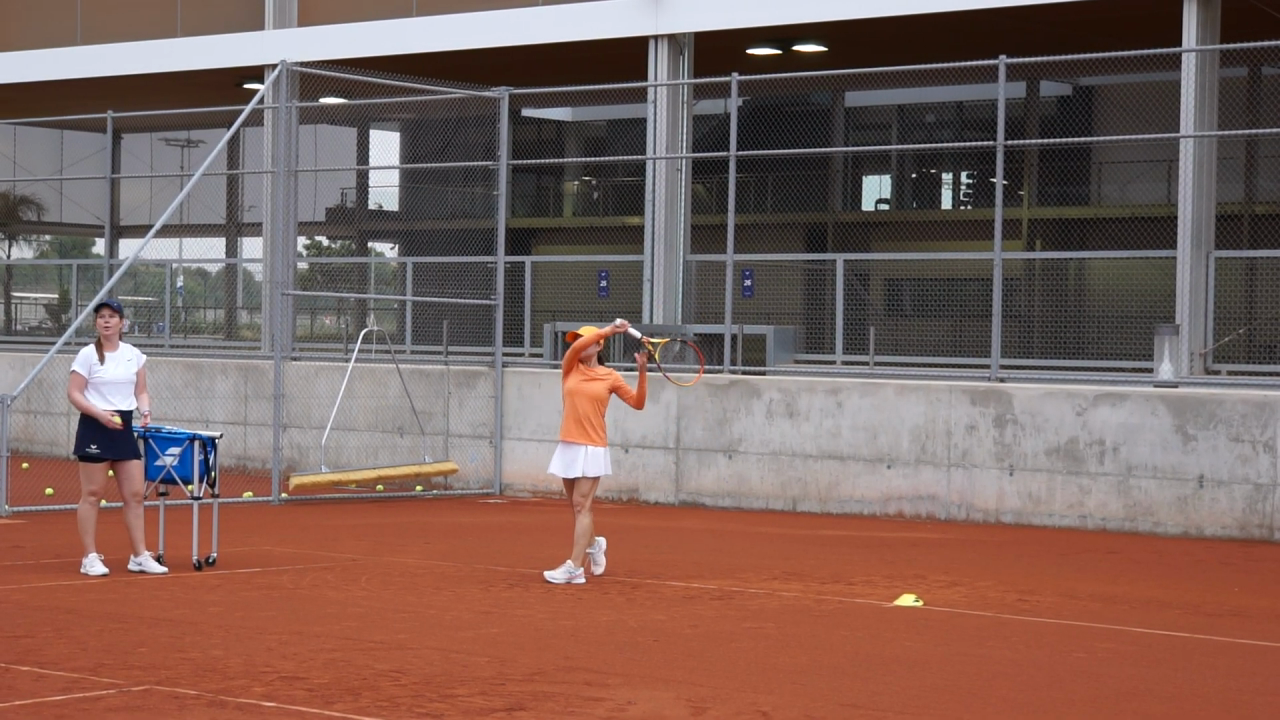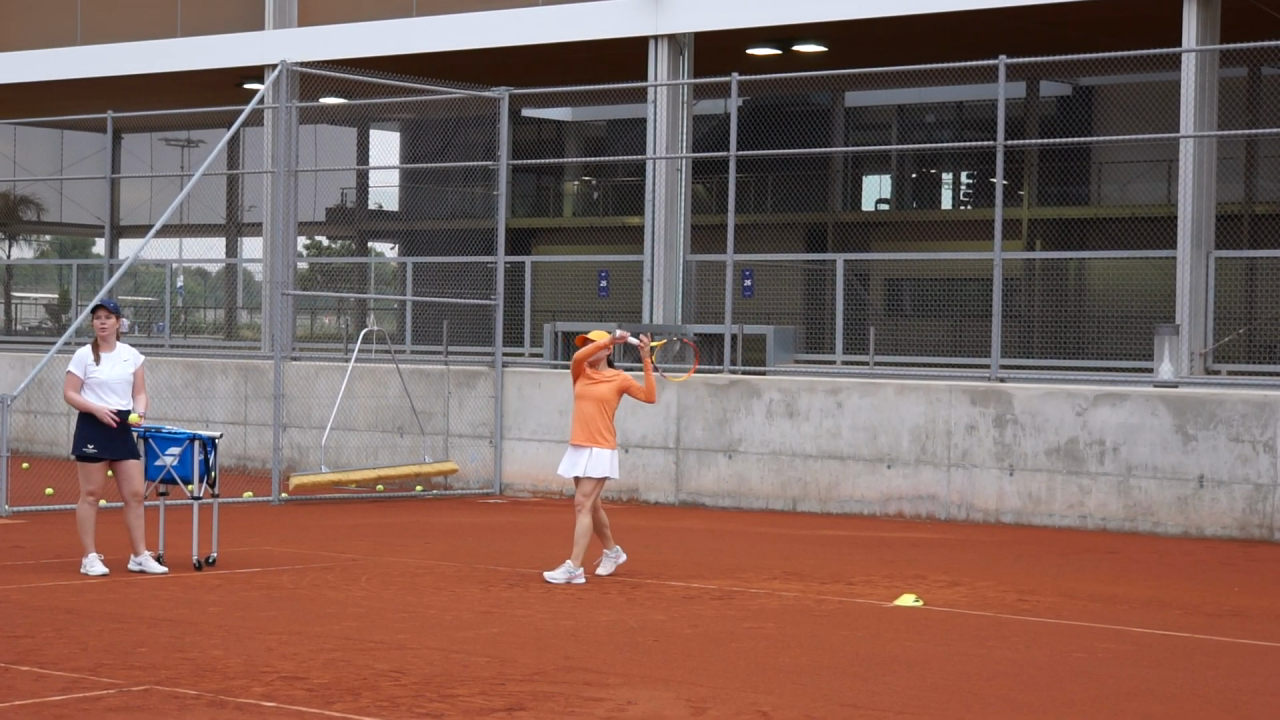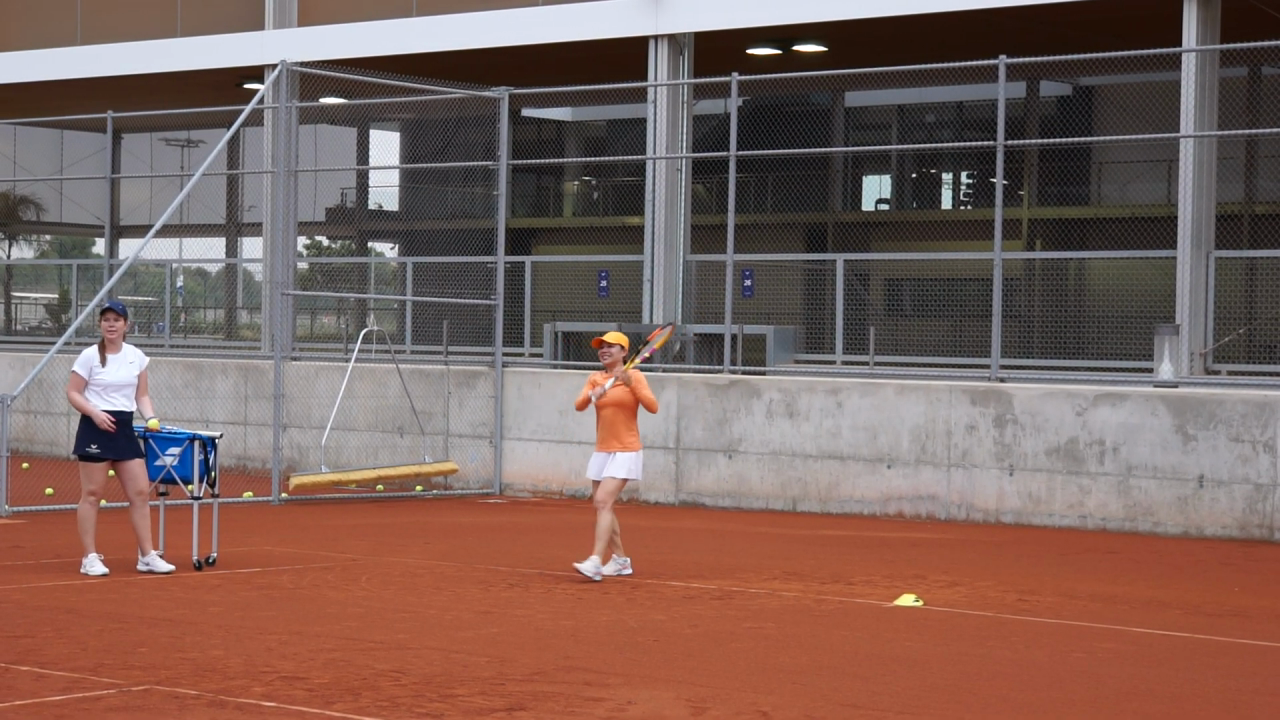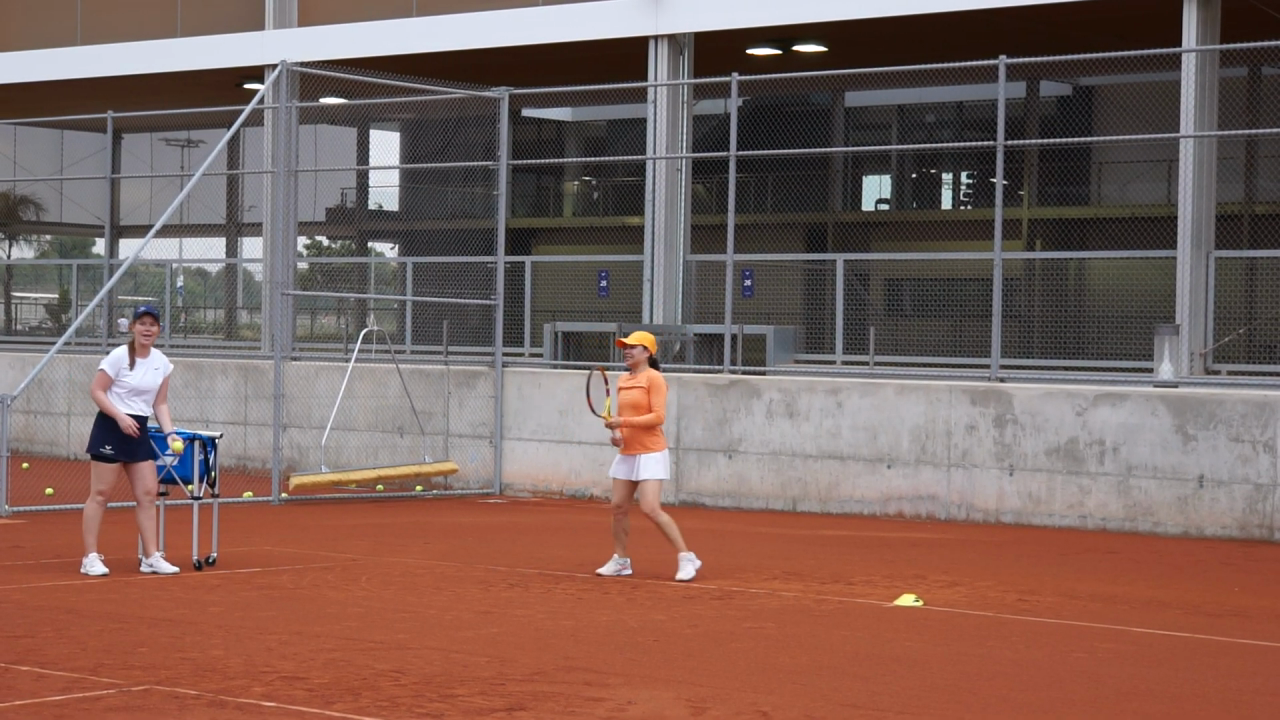
dt=0.3s
person 1, frame 1
left shoulder: (134, 355)
right shoulder: (88, 354)
left elbow: (141, 392)
right elbow: (74, 393)
left wrist: (145, 412)
right wrist: (100, 413)
left hip: (124, 429)
right hip: (96, 428)
left knee: (135, 494)
right knee: (93, 494)
left ankle: (140, 557)
right ankle: (90, 558)
person 1, frame 2
left shoulder: (132, 355)
right shoulder: (83, 355)
left elbow: (139, 393)
right elbow: (69, 393)
left wrist: (139, 413)
right wrist: (96, 408)
left hip: (122, 429)
right hip: (92, 428)
left knee: (136, 494)
right knee: (91, 494)
left ankle: (140, 556)
right ankle: (90, 558)
person 1, frame 3
left shoulder: (137, 357)
right shoulder: (90, 356)
right elbow: (72, 393)
left wrist: (150, 417)
right wrist: (95, 413)
left hip: (125, 429)
right hip: (96, 429)
left knee: (140, 492)
right knee: (92, 494)
left ankle: (147, 556)
right ankle: (90, 558)
person 1, frame 4
left shoulder: (163, 362)
right shoulder: (118, 356)
right elbow: (96, 391)
left wrist: (170, 432)
right wrist: (120, 417)
left hip: (139, 433)
right hip: (111, 429)
left knee: (148, 494)
right knee: (100, 494)
left ankle: (151, 557)
right ankle: (91, 557)
person 2, frame 1
left shoulder: (611, 377)
right shoulder: (570, 368)
left elbow: (637, 403)
right elbow: (576, 348)
left wrist: (642, 372)
right wrist: (608, 329)
left hip: (592, 448)
right hip: (568, 446)
left knee: (581, 506)
right knee: (578, 505)
left ankle: (574, 568)
right ankle: (593, 544)
person 2, frame 2
left shoulder: (620, 378)
right shoulder: (581, 371)
left elbow: (650, 397)
right elbow: (576, 357)
left wrist: (646, 360)
right wrist: (610, 340)
left hip: (601, 450)
right hip: (578, 448)
left knee: (582, 505)
right knee: (591, 505)
left ankle: (573, 568)
right ankle: (613, 552)
person 2, frame 3
left shoulder: (635, 377)
right shoulder: (594, 379)
left elbow: (653, 407)
right elbow: (578, 405)
left wrist: (631, 384)
right wrist: (592, 396)
left hip: (625, 452)
right hip: (602, 452)
left knee: (603, 502)
right knee: (603, 505)
left ankle: (595, 562)
right ankle: (620, 559)
person 2, frame 4
left shoulder: (654, 378)
right shoulder: (623, 380)
left elbow: (657, 417)
left wrist: (623, 422)
right wrist: (617, 431)
left hip: (652, 454)
right hip: (628, 454)
left knee: (650, 509)
right knee: (618, 507)
left ankle: (687, 557)
right ankle: (620, 560)
